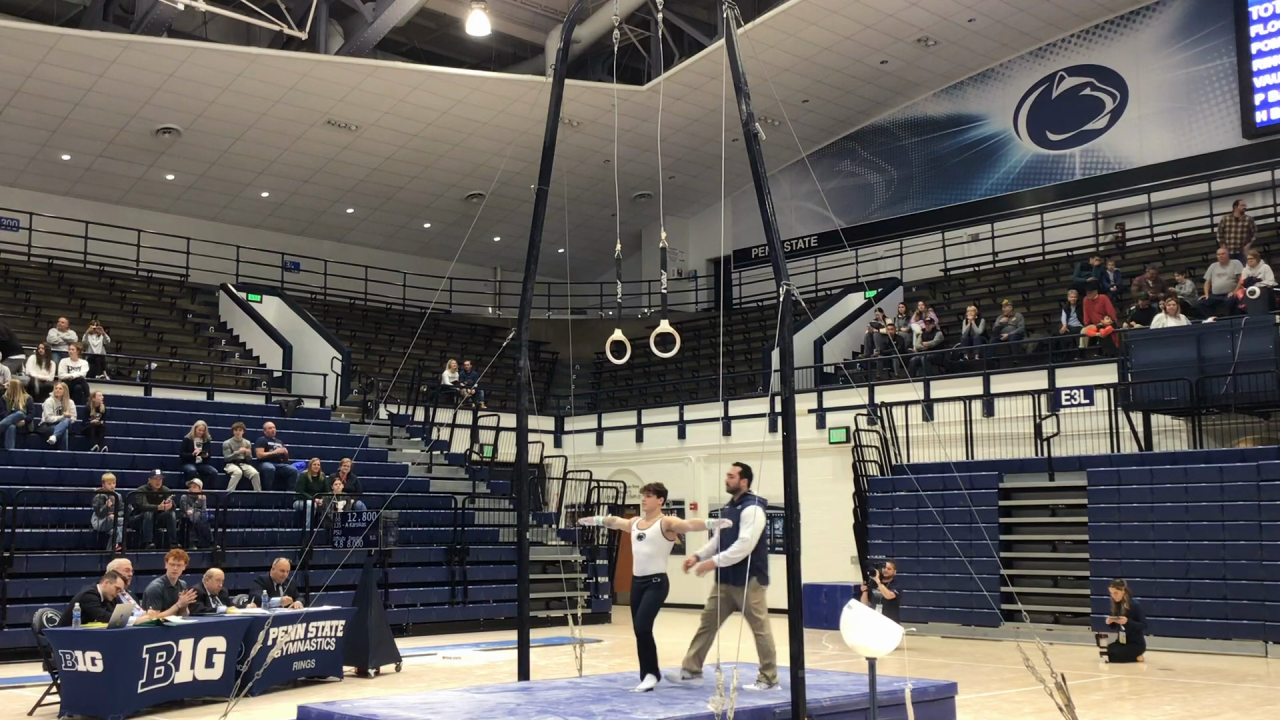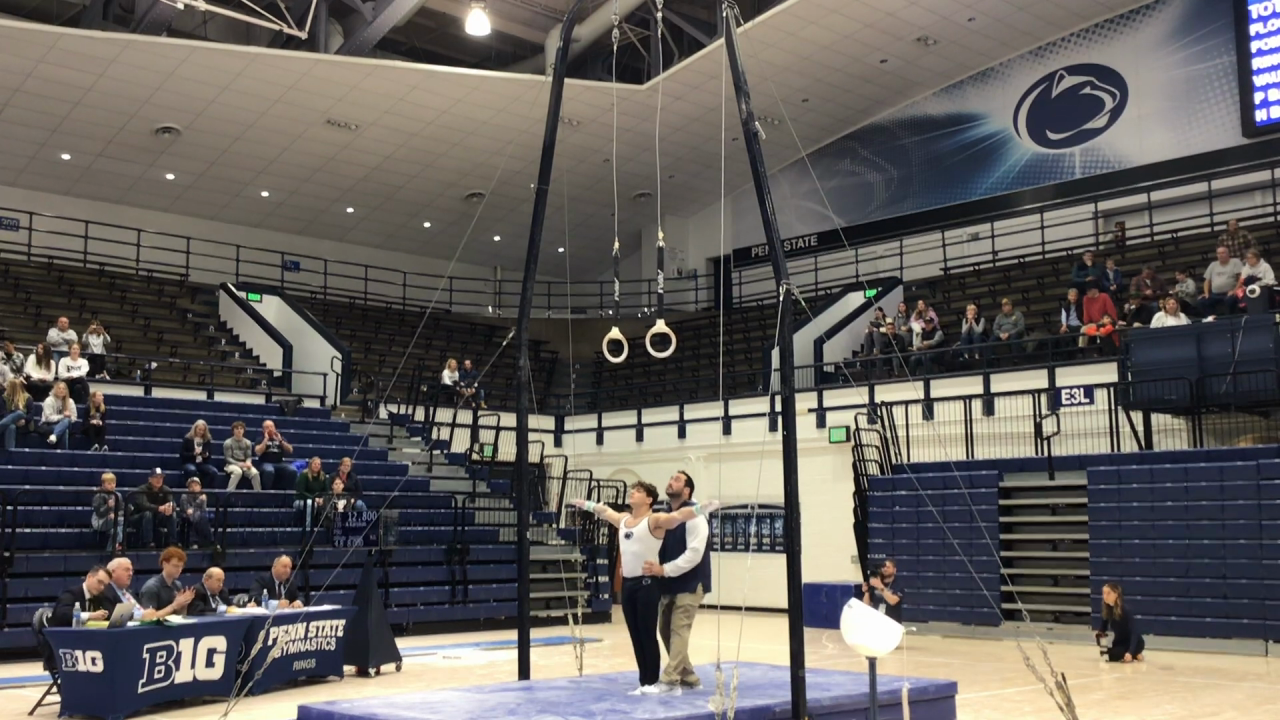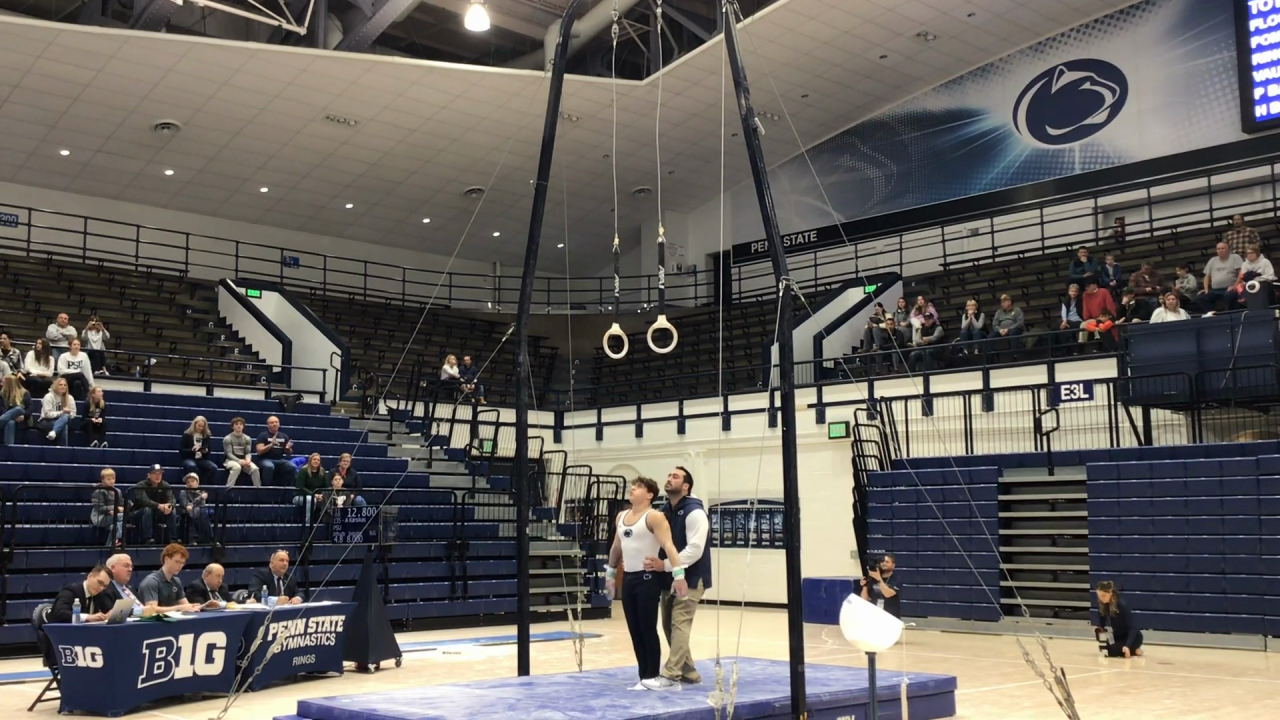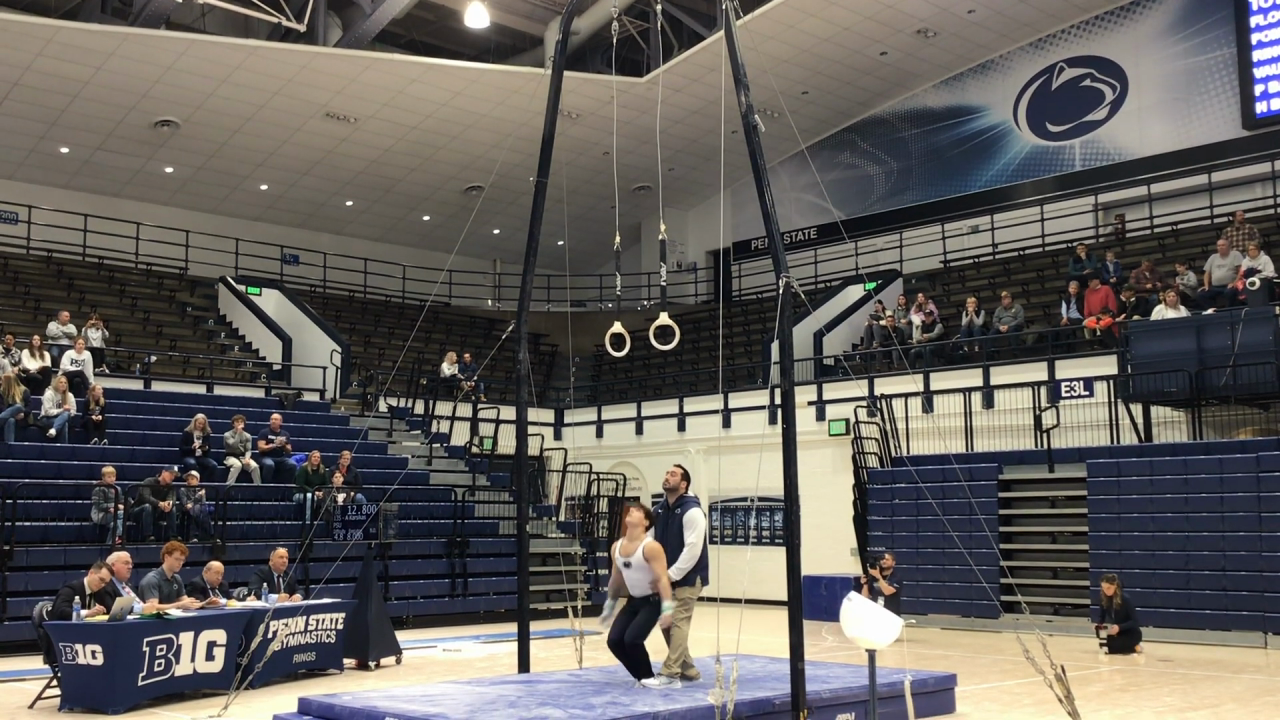
dt=1s
person 1, frame 1
left shoulder: (752, 509)
right shoulder: (729, 507)
left elbow: (745, 545)
right elbow: (718, 539)
left wrist: (714, 562)
right wrist: (699, 556)
left hip: (749, 578)
right hip: (728, 578)
left knee: (758, 626)
right knee: (708, 621)
left ankle: (769, 679)
right ankle: (691, 669)
person 1, frame 2
left shoulder: (694, 517)
left elbow: (694, 555)
right elbow: (657, 549)
left wrist: (664, 570)
right wrist: (642, 566)
left hip: (690, 584)
right hip: (669, 584)
left knee: (678, 629)
right knee: (666, 630)
left ankle: (670, 681)
right ankle: (688, 677)
person 1, frame 3
left shoulder: (694, 512)
right shoulder: (663, 512)
left elbow: (695, 550)
left wrist: (665, 565)
right wrist: (645, 560)
left hip: (689, 579)
left knee: (679, 626)
right knee: (670, 626)
left ankle: (670, 676)
right ankle: (688, 672)
person 1, frame 4
left shoulder: (692, 511)
right shoulder: (659, 509)
left elbow: (693, 549)
right elbow: (653, 541)
left wrist: (671, 575)
left hip: (687, 577)
right hip: (668, 577)
left knee: (678, 623)
right knee: (667, 624)
left ankle: (670, 674)
right ankle: (687, 670)
person 2, frame 1
left shoulder: (666, 523)
right shoulder: (635, 523)
left elbow: (690, 525)
right elbow: (614, 521)
left wrist: (714, 523)
right wrist: (595, 519)
left hip: (656, 582)
right hip: (637, 582)
left knee: (642, 627)
right knee: (640, 630)
left ankle: (653, 673)
right ankle: (646, 677)
person 2, frame 2
left shoulder: (655, 520)
right shoulder: (622, 519)
left elbow: (679, 515)
right elbow: (604, 511)
left wrist: (701, 508)
right wrist: (586, 505)
left hip: (646, 583)
right hip: (628, 583)
left knee: (648, 636)
right knee: (636, 637)
left ankle: (652, 683)
right ankle: (644, 683)
person 2, frame 3
left shoulder: (654, 517)
right shoulder: (622, 517)
left elbow: (668, 546)
right elbow: (616, 547)
left wrist: (678, 575)
right wrist: (610, 572)
left hip: (648, 579)
right hip: (629, 578)
left knee: (648, 630)
right knee: (635, 632)
left ankle: (653, 678)
right ankle: (644, 677)
person 2, frame 4
left shoulder: (651, 548)
right shoulder: (617, 547)
left elbow: (662, 579)
right elbow: (616, 579)
left wrist: (667, 608)
right wrist: (609, 605)
left hip: (652, 601)
right hip: (634, 601)
left knee: (630, 639)
right knee: (614, 641)
left ankle: (647, 676)
right ankle: (643, 676)
